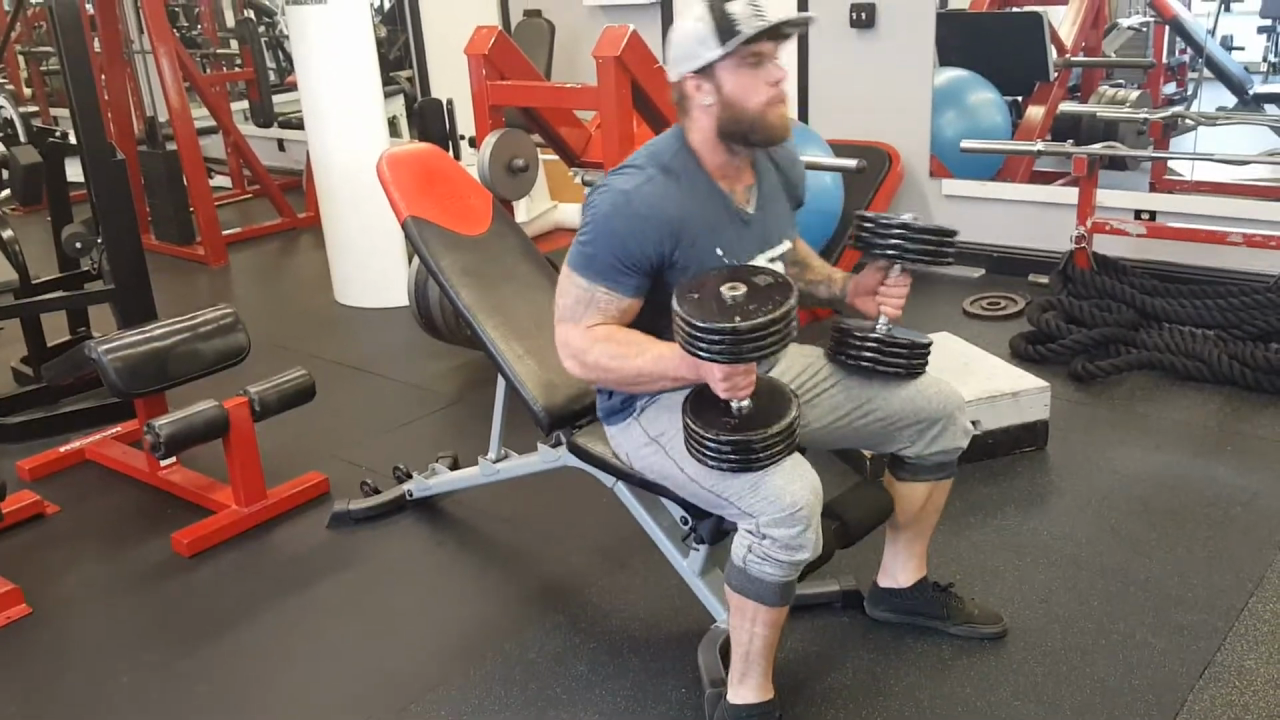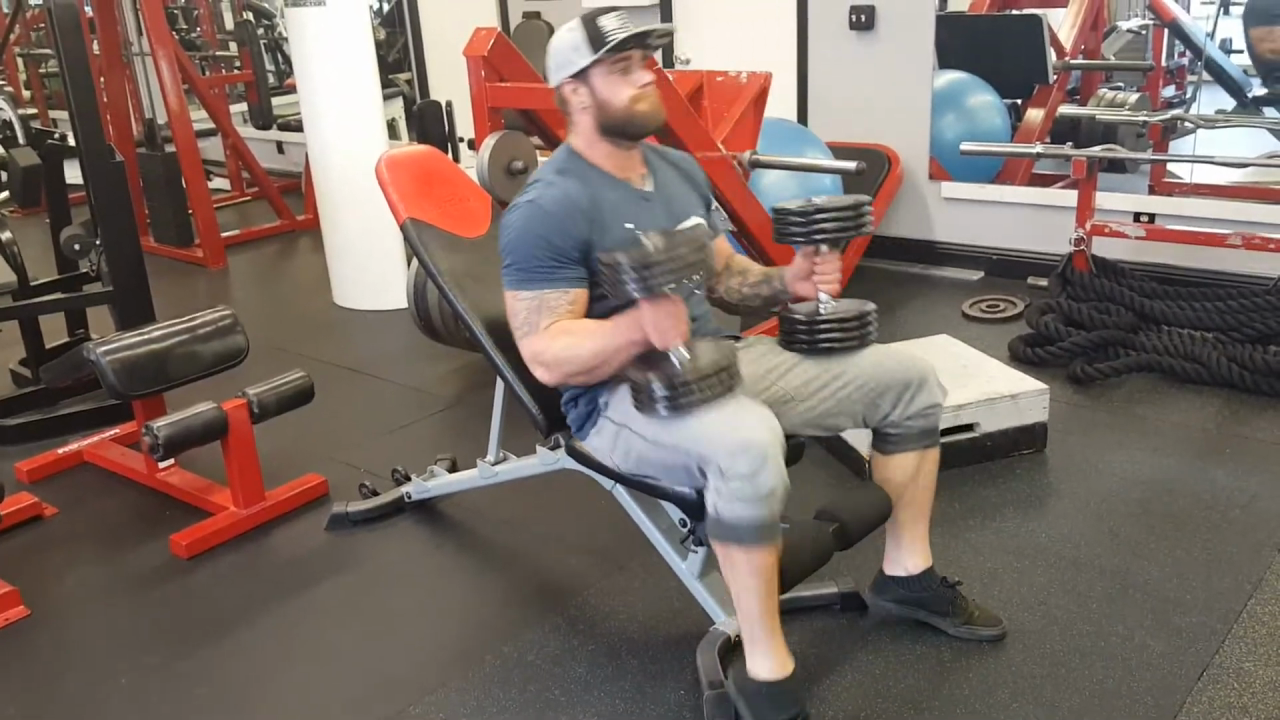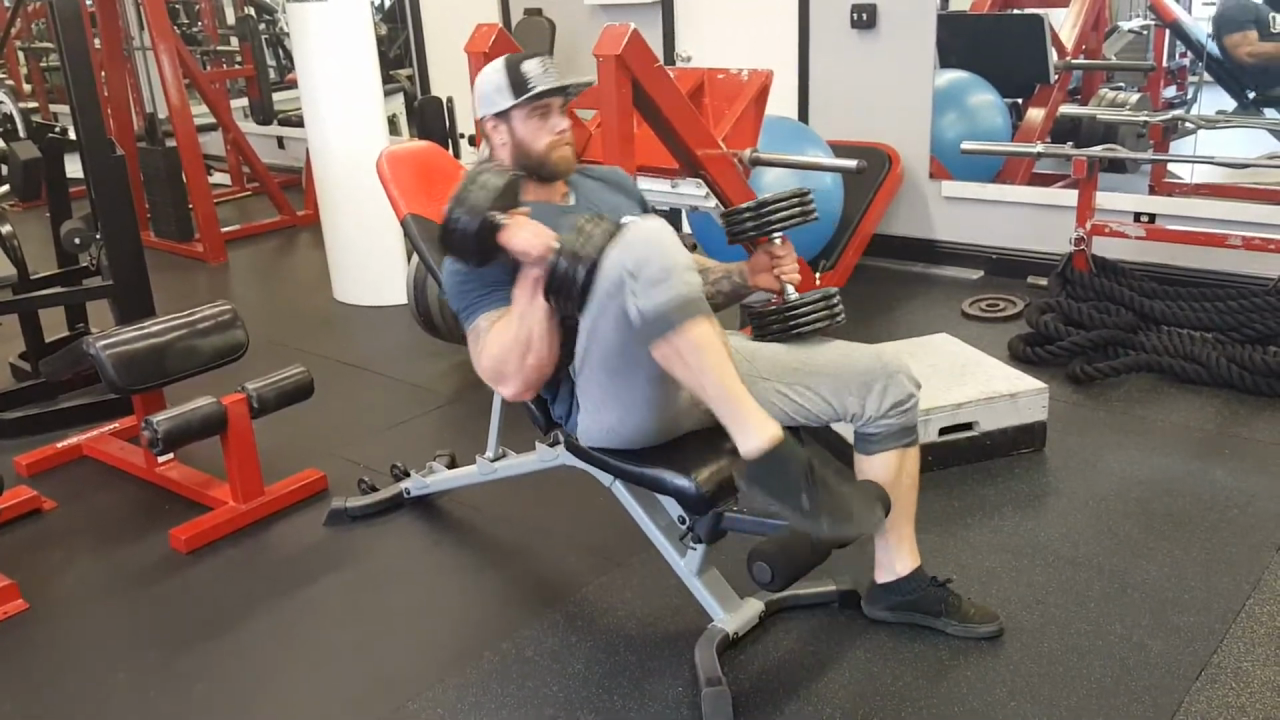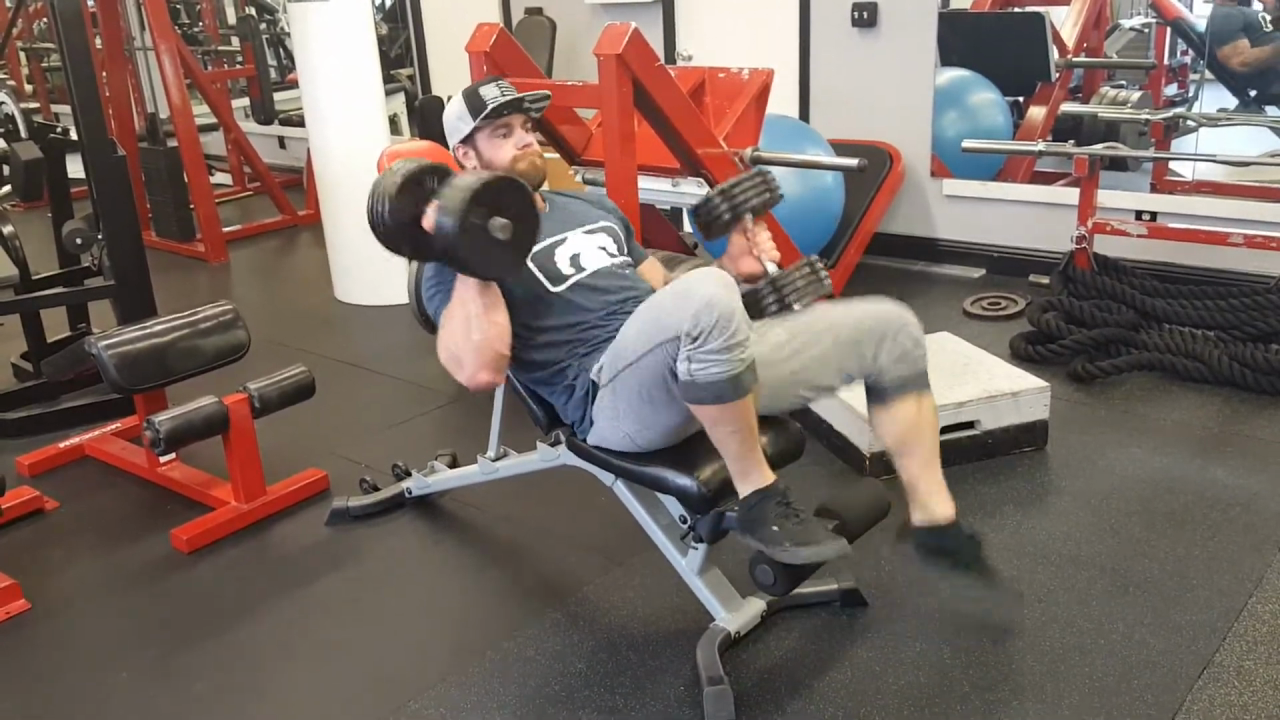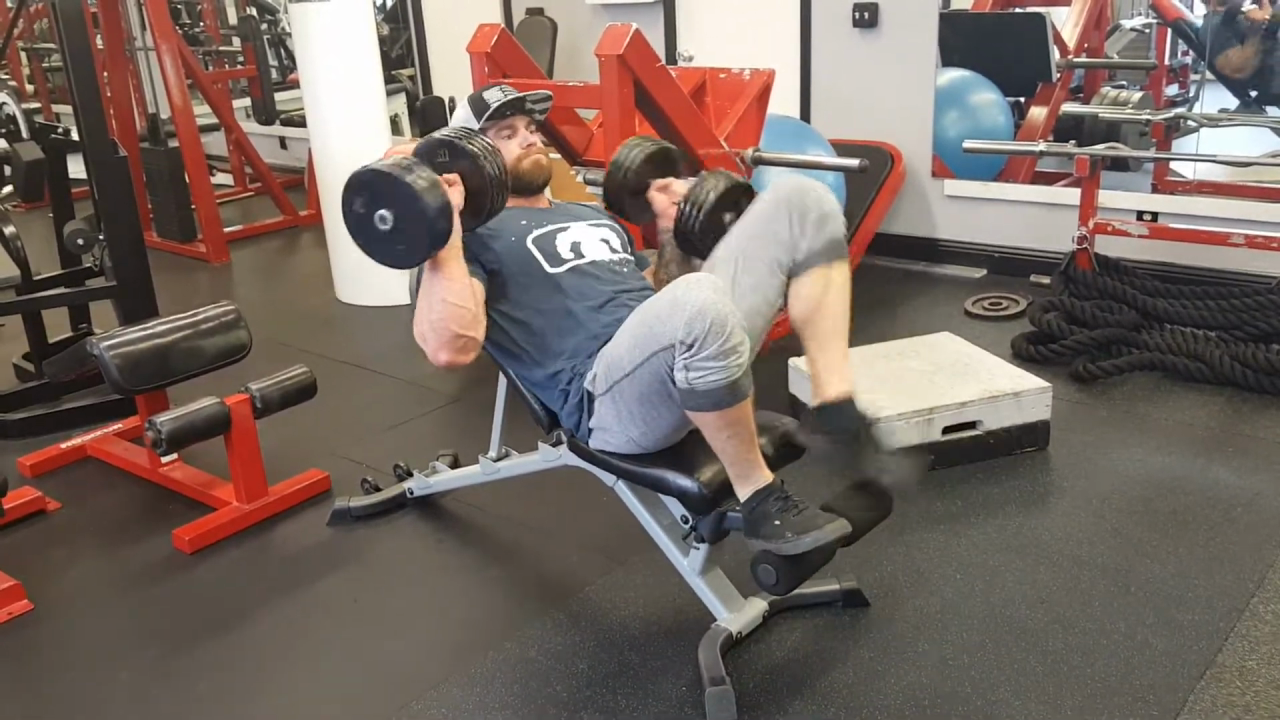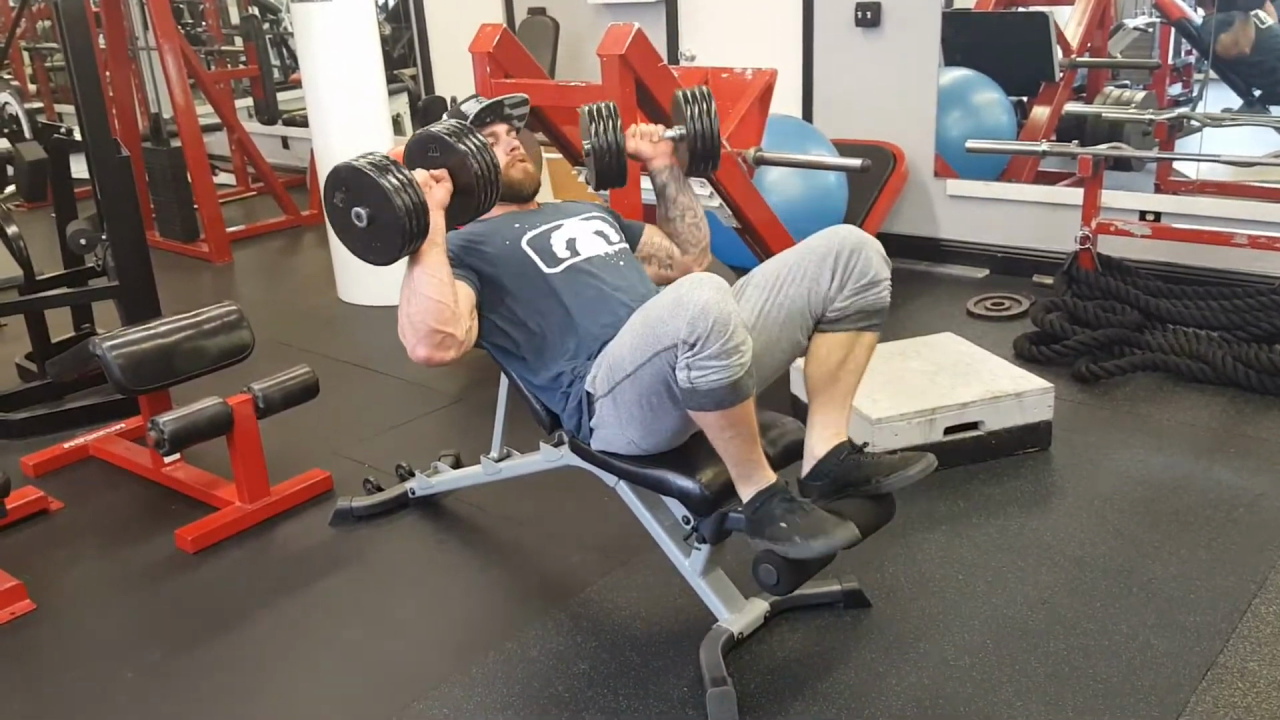
dt=0.4s
person 1, frame 1
left shoulder: (775, 160)
right shoulder: (636, 202)
right elbow: (581, 346)
left wrist: (845, 289)
right wrist: (698, 365)
left hip: (764, 366)
right hip: (660, 398)
left knee: (939, 412)
right knee: (788, 501)
left ankle: (902, 584)
person 1, frame 2
left shoulder: (676, 168)
right shoulder: (546, 209)
right elbow: (549, 358)
left wrist: (785, 282)
right wrist: (638, 329)
right hip: (623, 401)
left knee: (912, 382)
right knee: (749, 445)
left ankle: (906, 574)
person 1, frame 3
left shoulder: (610, 186)
left elbow: (681, 277)
right elbow: (515, 382)
left wrist: (746, 277)
right wrist: (534, 268)
left hip: (701, 364)
right hip: (612, 402)
left knee: (886, 381)
right knee: (644, 238)
left ankle: (898, 580)
right ankle: (765, 451)
person 1, frame 4
left shoulder: (592, 207)
right shoulder: (459, 266)
right elbow: (479, 371)
left wrist: (730, 270)
left hip: (703, 362)
right hip: (615, 401)
left knee: (888, 326)
right knee: (704, 301)
left ankle: (934, 522)
right ankle: (759, 500)
person 1, frame 5
left shoulder: (593, 216)
right shoulder: (475, 239)
right elbow: (450, 347)
left wrist: (671, 229)
right wrist: (445, 226)
left hip: (697, 347)
right hip: (610, 401)
left knee: (799, 199)
right knee: (698, 306)
left ankle: (837, 413)
right ankle: (759, 496)
person 1, frame 6
left shoulder: (588, 213)
right shoulder: (469, 249)
left elbow: (689, 259)
right elbow: (433, 345)
left wrist: (666, 170)
right wrist: (429, 226)
left hip: (707, 345)
right hip: (617, 403)
left knee: (849, 253)
right knee: (699, 298)
left ankle: (827, 457)
right ankle: (762, 497)
